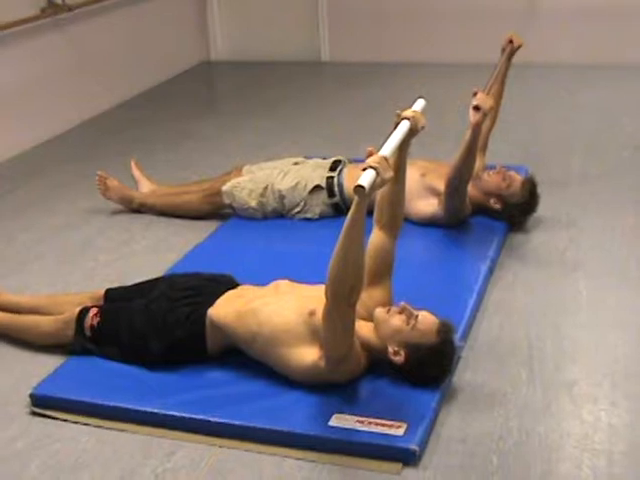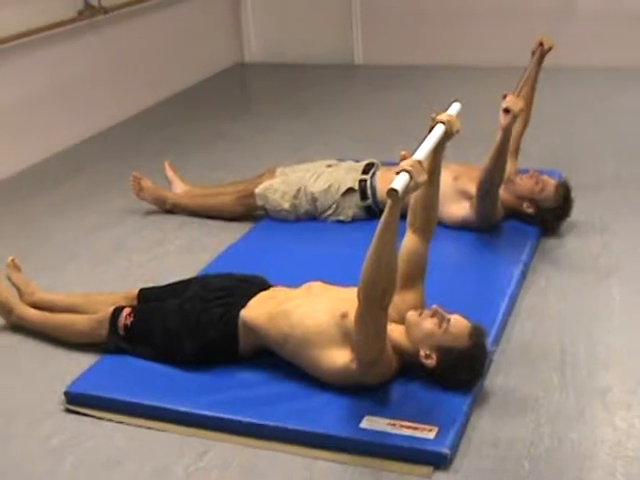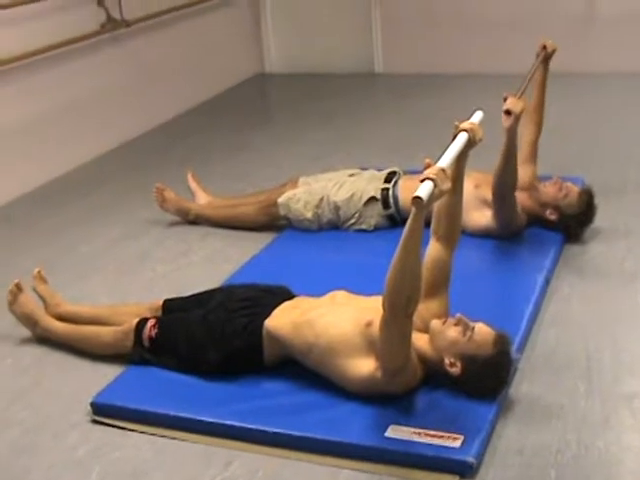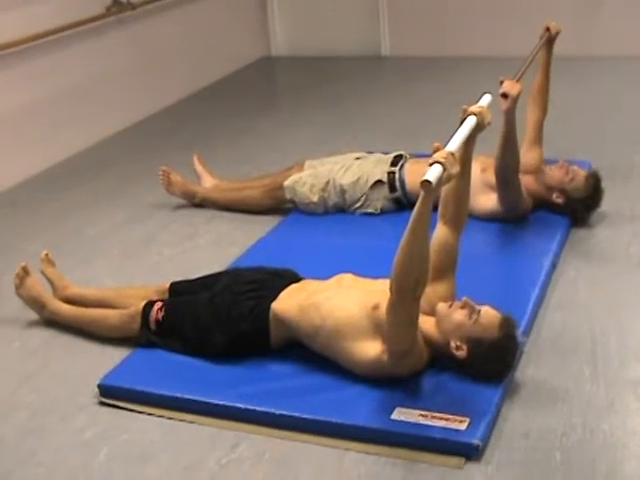
dt=0.4s
person 1, frame 1
left shoulder: (343, 361)
right shoulder: (374, 313)
left elbow: (340, 297)
right elbow: (386, 232)
left wrist: (361, 200)
right wrist: (404, 149)
left hip: (193, 328)
right hip: (225, 289)
left knee: (77, 325)
right knee: (98, 301)
person 1, frame 2
left shoulder: (375, 364)
right shoulder: (406, 316)
left elbow: (371, 300)
right elbow: (420, 237)
left wrist: (394, 204)
right wrist: (436, 153)
left hip: (226, 330)
right hip: (256, 289)
left knee: (111, 325)
right knee: (133, 299)
person 1, frame 3
left shoulder: (399, 372)
right shoulder: (429, 322)
left elbow: (395, 309)
right elbow: (444, 244)
left wrist: (418, 211)
right wrist: (461, 162)
left hip: (251, 338)
right hip: (279, 299)
left knee: (134, 336)
right knee: (156, 310)
left ankle: (45, 325)
right ankle: (62, 309)
person 1, frame 4
left shoulder: (406, 355)
right shoulder: (436, 307)
left elbow: (403, 291)
right elbow: (450, 228)
left wrist: (427, 194)
right wrist: (468, 144)
left hip: (257, 322)
right hip: (285, 283)
left knee: (142, 318)
right knee: (165, 293)
left ankle: (52, 308)
right ankle: (71, 292)
person 2, frame 1
left shoulder: (456, 208)
right shoulder: (475, 175)
right elbow: (487, 116)
left wrist: (473, 130)
right wrist: (506, 60)
left hip: (324, 192)
right hip: (332, 167)
left knee: (222, 195)
right knee: (237, 175)
left ankle: (137, 199)
right ankle: (152, 190)
person 2, frame 2
left shoulder: (488, 213)
right shoulder: (507, 179)
left elbow: (483, 189)
right elbow: (520, 121)
left wrist: (503, 130)
right wrist: (536, 62)
left hip: (357, 194)
right hip: (366, 169)
left knee: (254, 198)
right knee: (270, 178)
left ankle: (171, 200)
right ankle: (186, 190)
person 2, frame 3
left shoulder: (510, 220)
right shoulder: (527, 185)
left elbow: (501, 191)
right elbow: (533, 129)
left wrist: (507, 131)
right wrist: (544, 66)
left hip: (380, 204)
right hip: (386, 179)
left knee: (279, 208)
right knee: (291, 187)
left ankle: (193, 211)
right ankle: (210, 202)
person 2, frame 4
left shoulder: (516, 204)
right shoulder: (533, 169)
left elbow: (503, 176)
right elbow: (538, 112)
left wrist: (507, 114)
right wrist: (548, 51)
left hip: (386, 187)
right hip: (394, 162)
left knee: (283, 192)
right knee: (298, 170)
left ankle: (198, 194)
right ankle: (216, 185)
